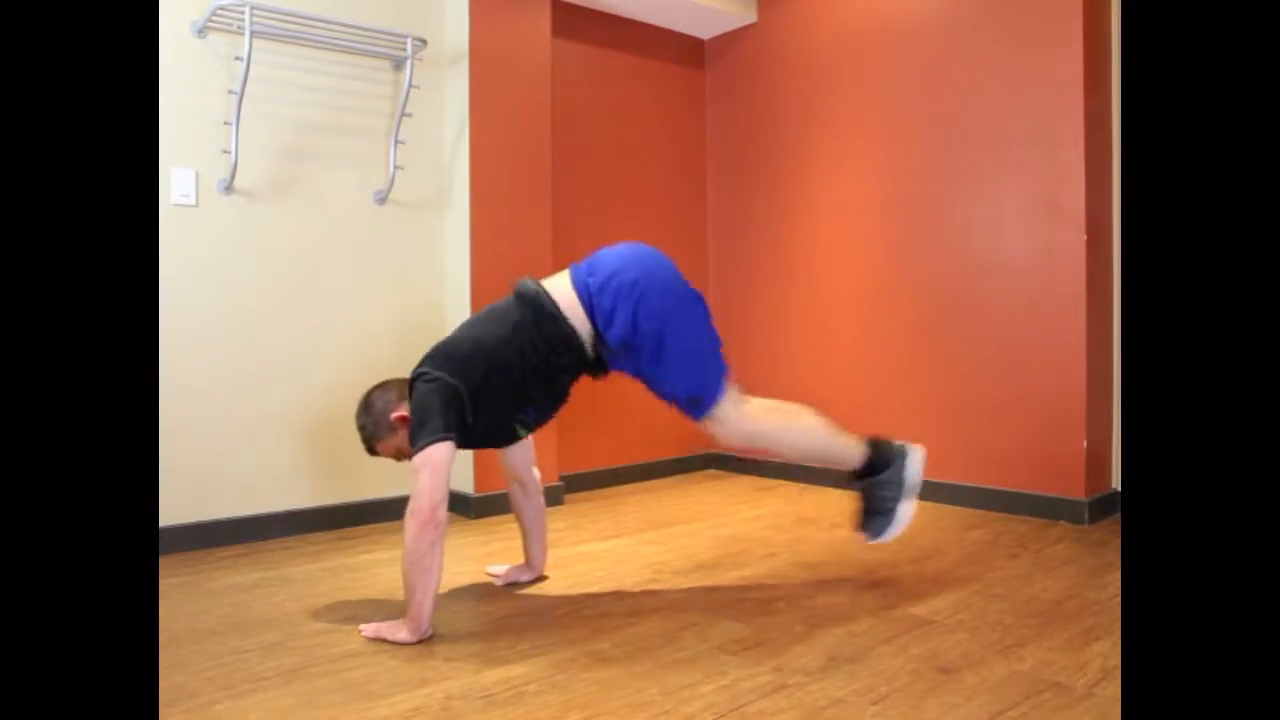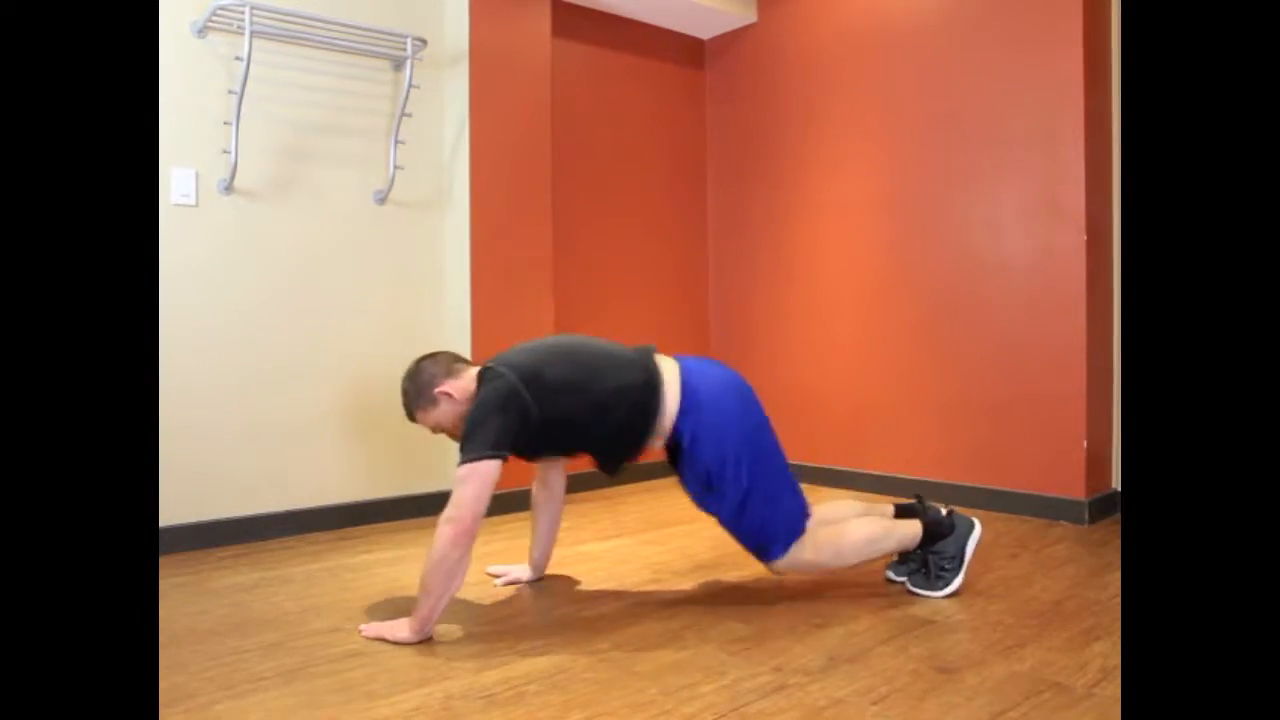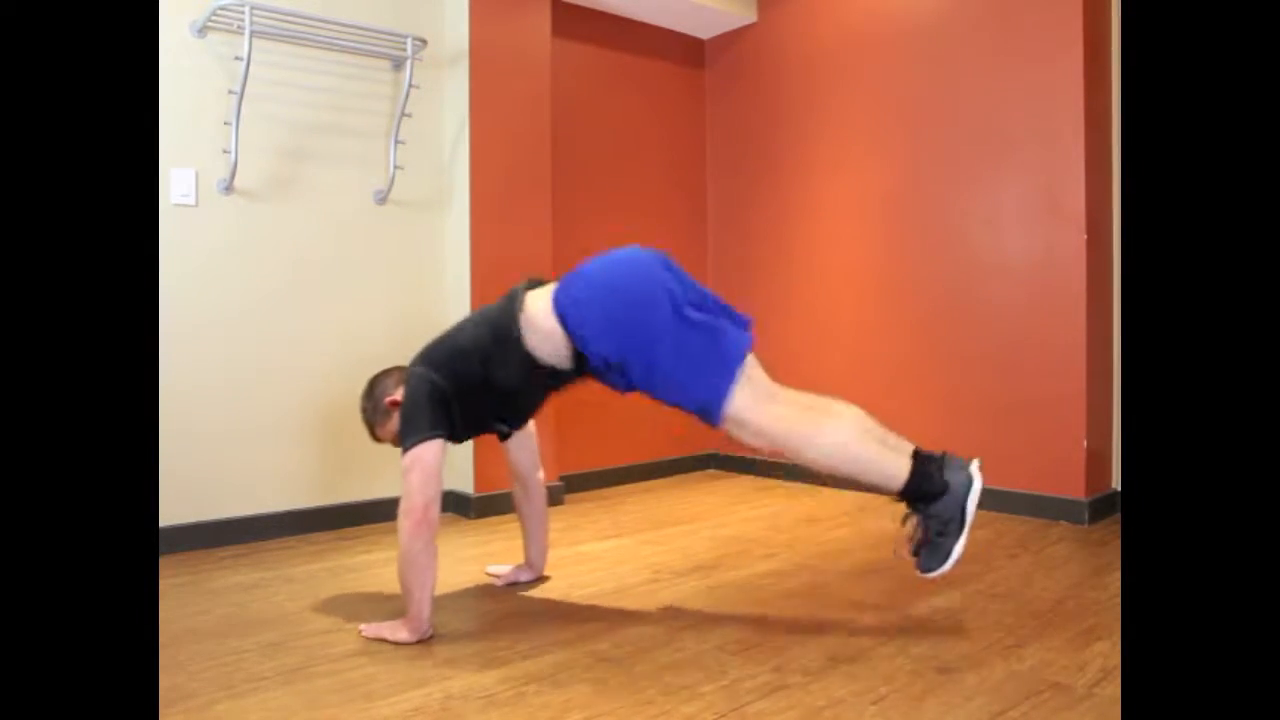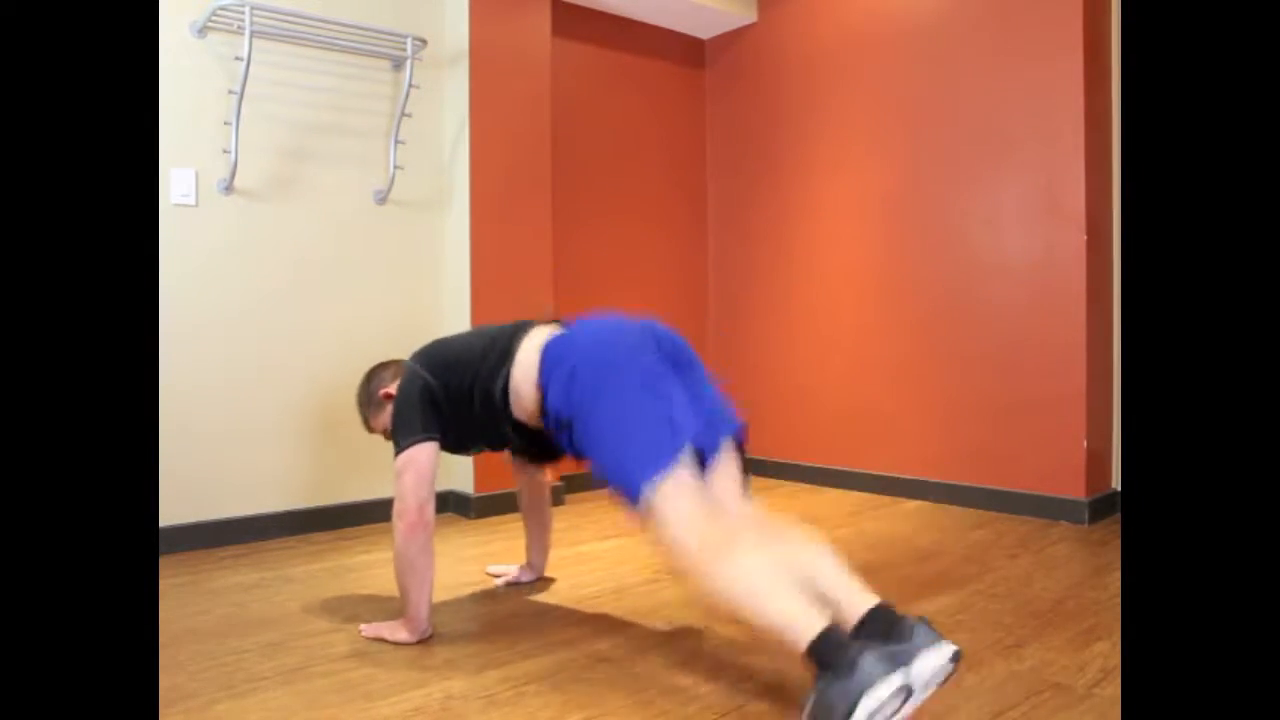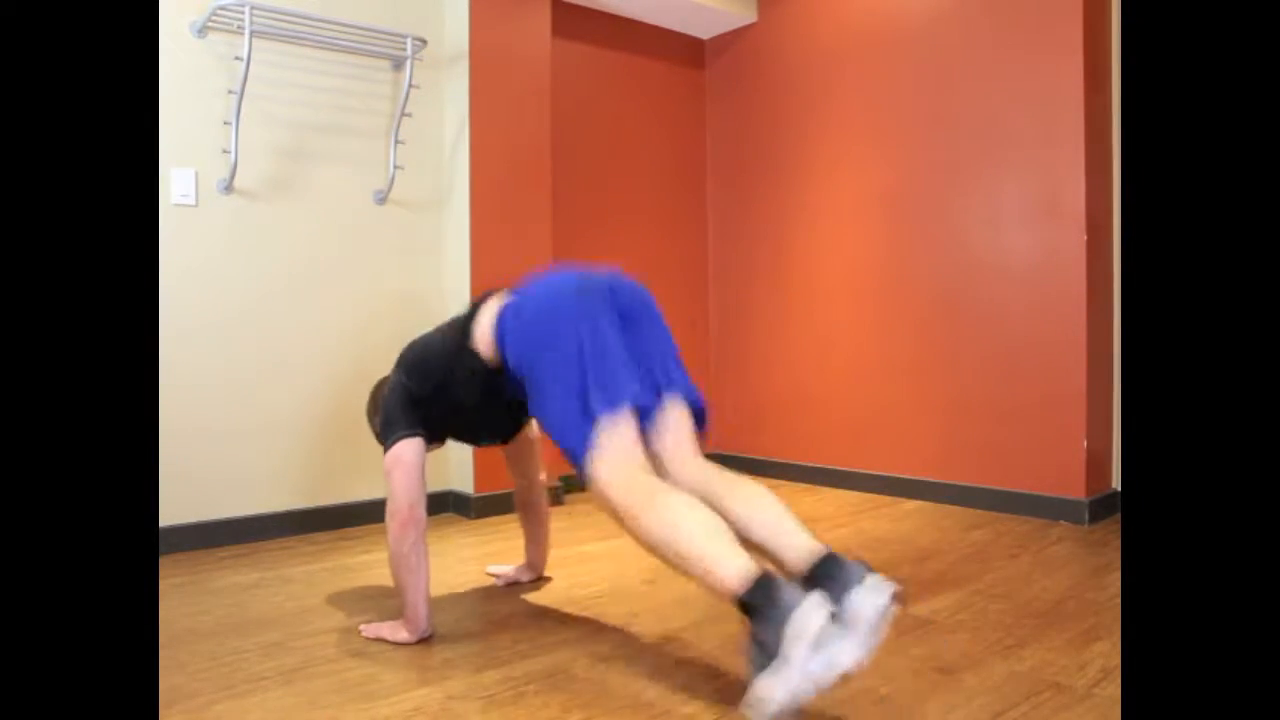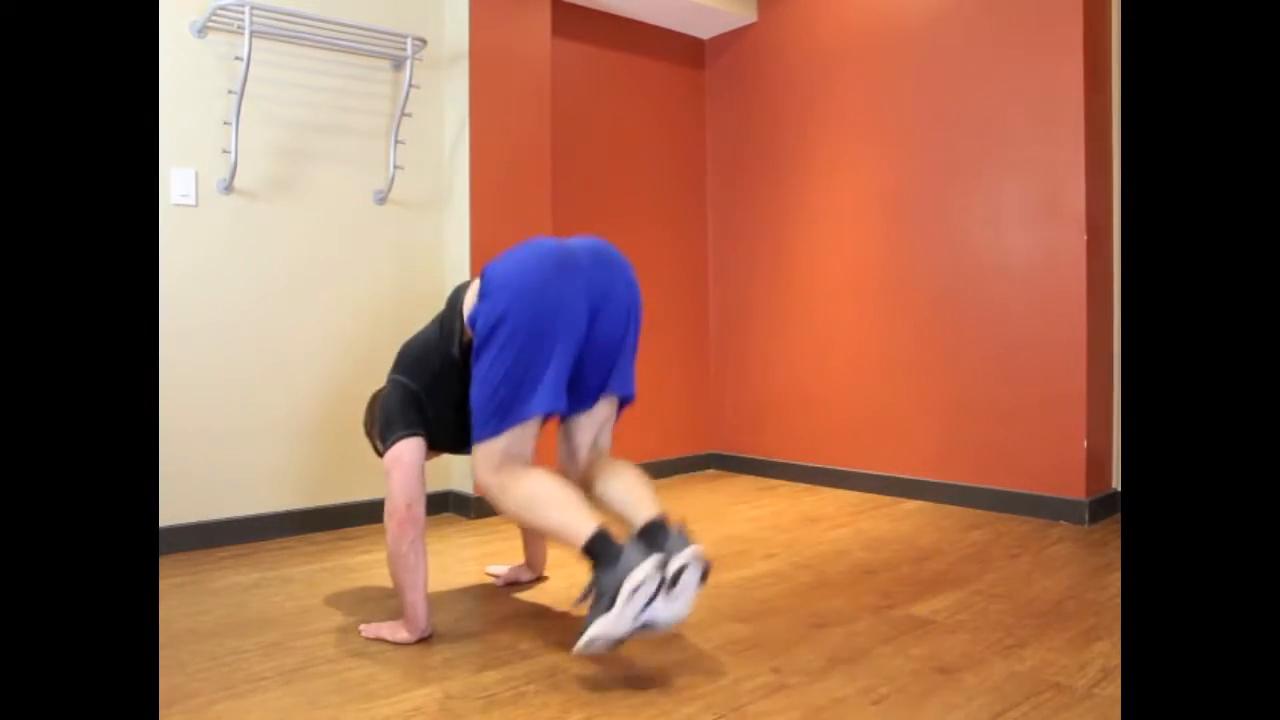
dt=0.3s
person 1, frame 1
left shoulder: (433, 395)
right shoulder: (480, 403)
left elbow: (426, 511)
right elbow: (522, 472)
left wrist: (414, 623)
right wrist: (533, 564)
left hip: (623, 290)
right hip: (613, 293)
left knee: (727, 419)
right knee: (726, 415)
left ankle: (882, 463)
right ankle: (875, 472)
person 1, frame 2
left shoulder: (494, 402)
right shoulder: (516, 388)
left elbow: (462, 521)
right elbow: (551, 469)
left wrist: (420, 623)
right wrist: (536, 566)
left hip: (710, 418)
right hip: (700, 402)
left knee: (793, 550)
right knee: (793, 527)
left ankle: (940, 528)
right ankle: (911, 518)
person 1, frame 3
left shoulder: (425, 391)
right shoulder: (477, 380)
left elbow: (419, 508)
right elbow: (526, 468)
left wrist: (414, 622)
right wrist: (531, 563)
left hip: (608, 301)
right hip: (627, 282)
left knee: (759, 418)
right knee: (767, 406)
left ankle: (933, 482)
right ankle: (931, 475)
person 1, frame 4
left shoulder: (416, 385)
right shoulder: (462, 368)
left elbow: (413, 512)
right elbow: (532, 462)
left wrist: (413, 621)
right wrist: (533, 564)
left hip: (596, 365)
right hip: (649, 348)
left knee: (690, 533)
right knee: (731, 515)
left ankle: (846, 663)
right ankle: (889, 633)
person 1, frame 5
left shoulder: (403, 394)
left elbow: (404, 511)
right elbow: (526, 469)
left wrist: (414, 621)
right wrist: (532, 565)
left hip: (551, 312)
right hip: (617, 296)
left knee: (627, 486)
right knee: (690, 472)
left ankle: (780, 611)
right ankle: (838, 581)
person 1, frame 6
left shoulder: (405, 395)
left elbow: (404, 507)
right elbow: (525, 446)
left wrist: (414, 620)
right wrist: (532, 563)
left hip: (528, 284)
left knee: (497, 472)
right knee: (590, 462)
left ankle: (614, 559)
right ankle: (660, 541)
